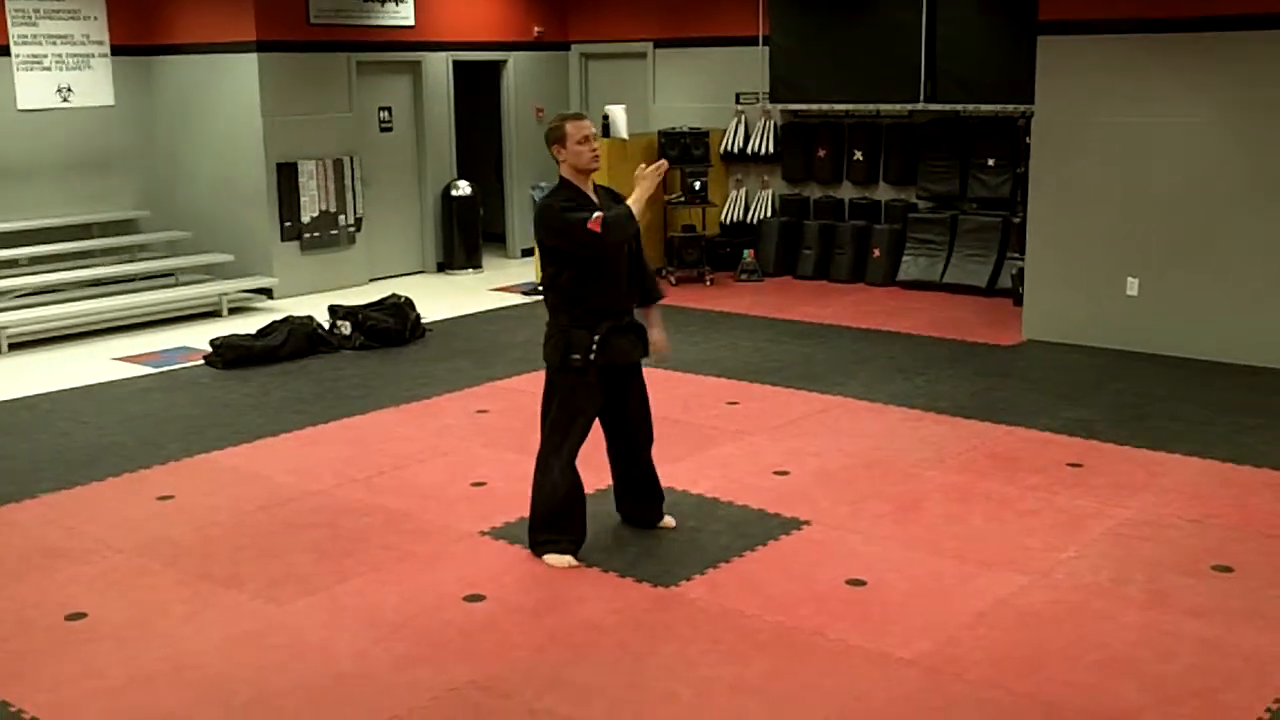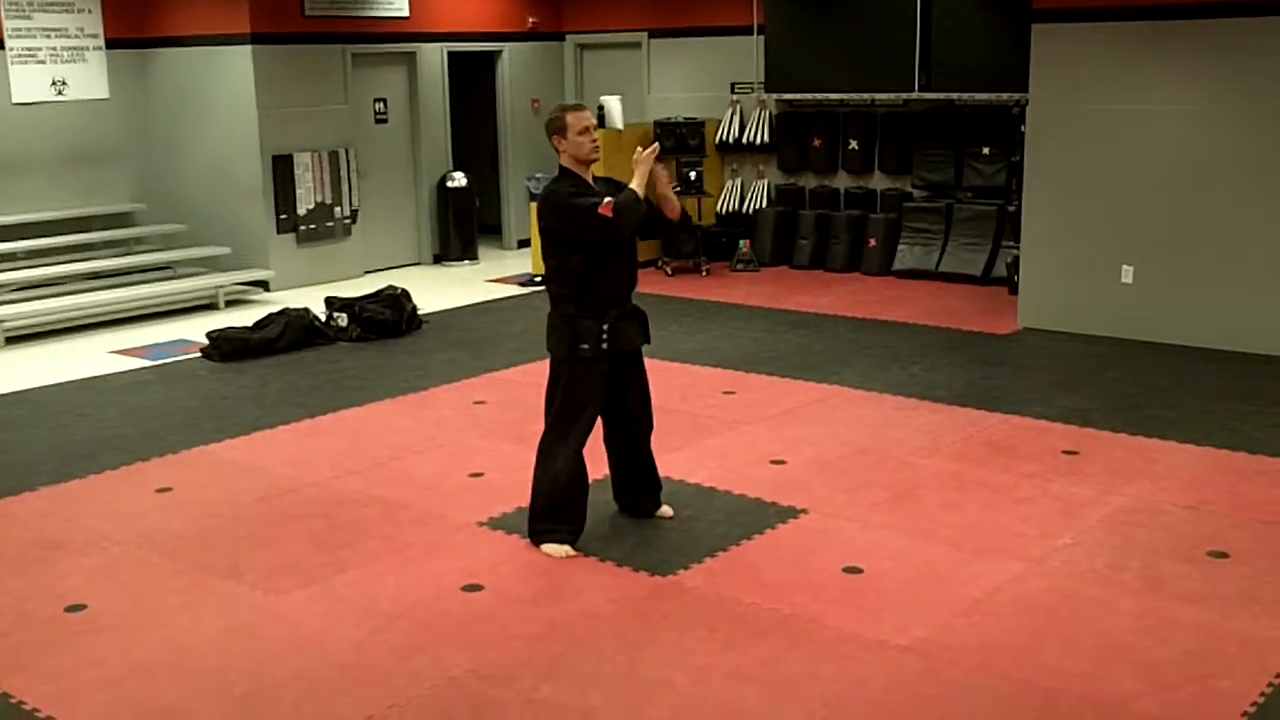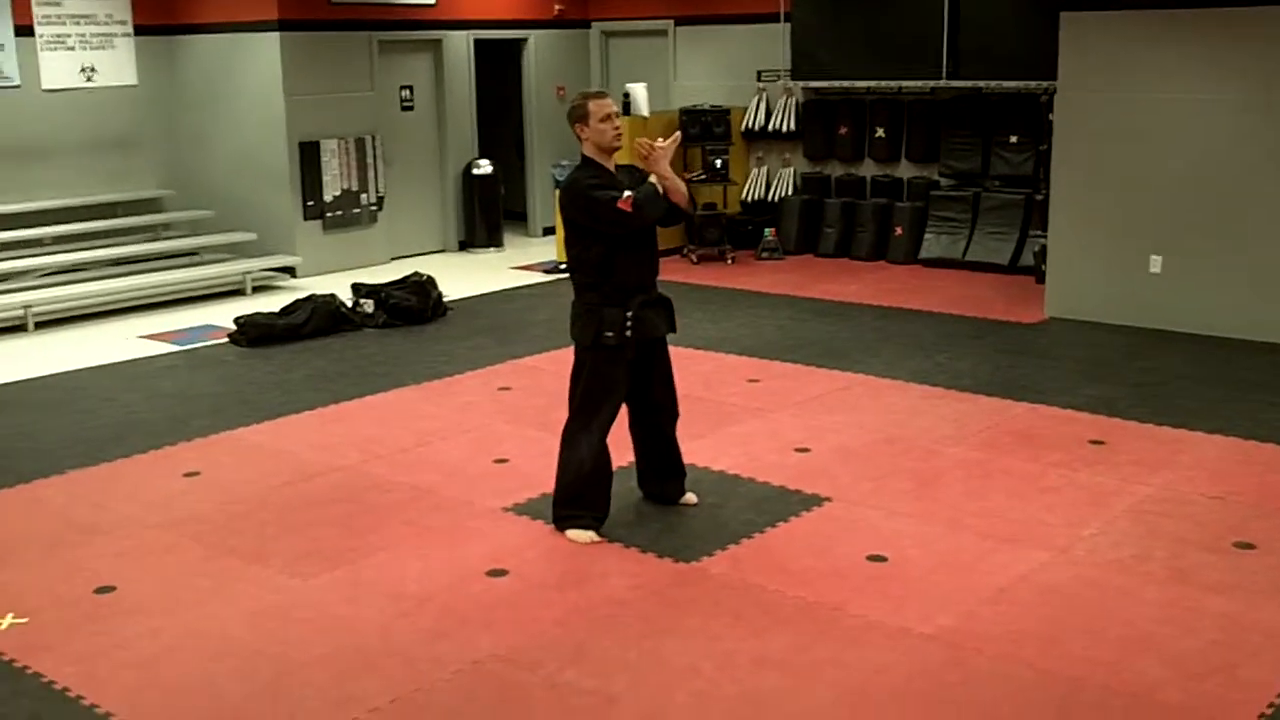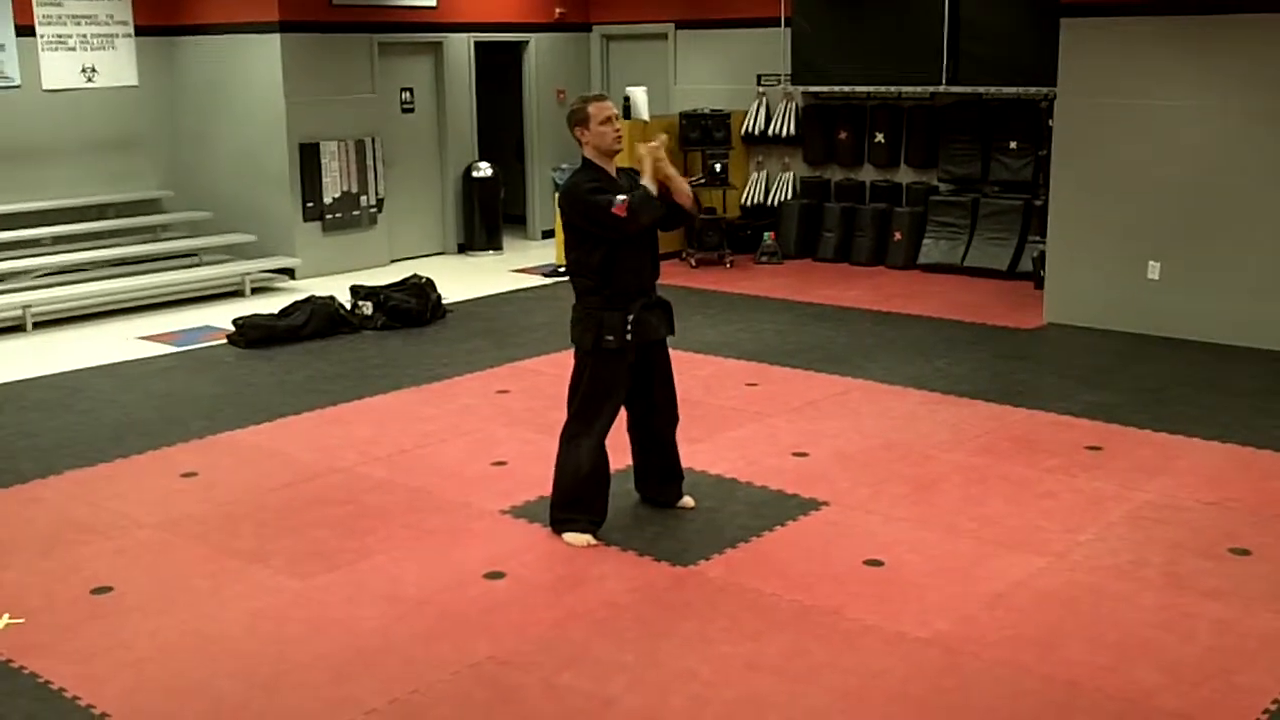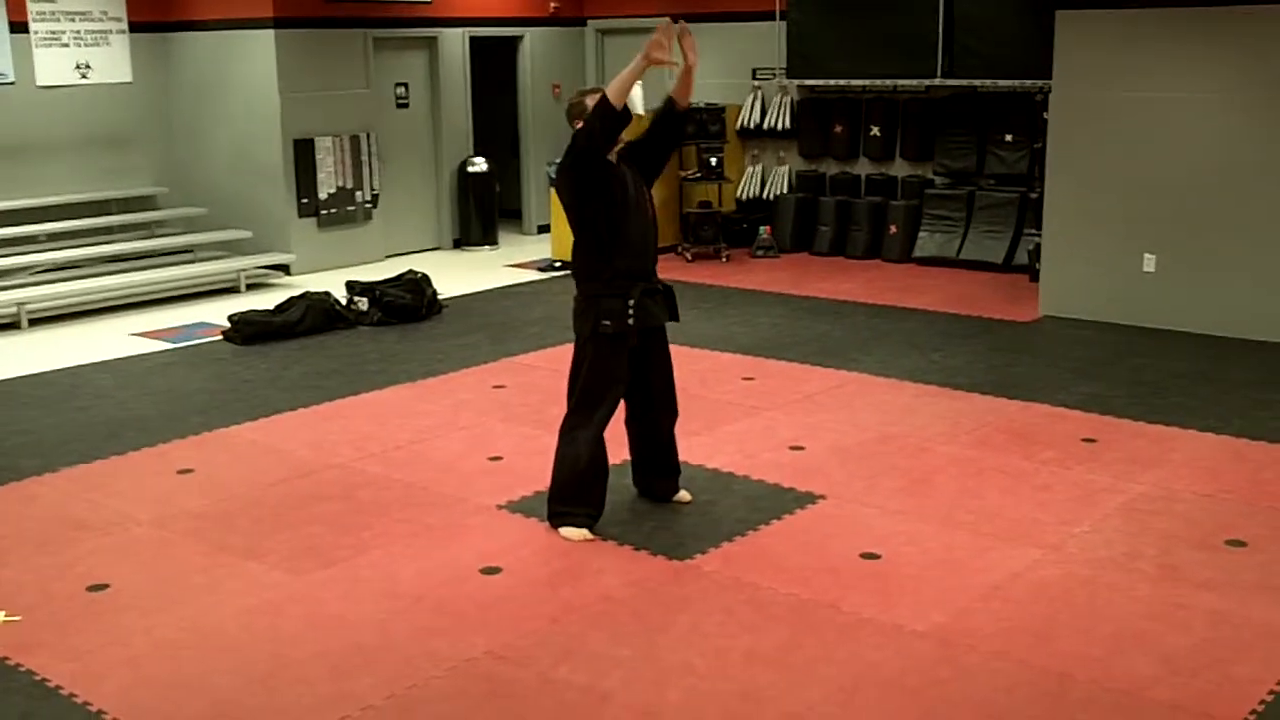
dt=0.4s
person 1, frame 1
left shoulder: (611, 200)
right shoulder: (554, 210)
left elbow: (635, 262)
right elbow: (605, 238)
left wrist: (652, 321)
right wrist: (642, 193)
left hip: (620, 335)
right hip: (575, 343)
left knee: (633, 430)
right knee: (562, 441)
left ankle: (642, 508)
right ankle: (551, 537)
person 1, frame 2
left shoulder: (610, 188)
right shoulder: (558, 198)
left elbow: (657, 222)
right elbow: (615, 220)
left wrist: (663, 190)
right wrist: (640, 176)
left hip: (621, 321)
right hip: (579, 330)
left knee: (632, 418)
right knee: (567, 429)
left ankle: (639, 497)
right ankle: (551, 526)
person 1, frame 3
left shoulder: (632, 176)
right shoulder: (579, 187)
left elbow: (679, 210)
right elbow: (635, 215)
left wrist: (662, 171)
right wrist: (658, 172)
left hip: (645, 309)
right hip: (603, 318)
left knee: (657, 405)
right knee: (591, 418)
left ankle: (664, 485)
right ankle: (575, 513)
person 1, frame 4
left shoulder: (632, 179)
right shoulder: (579, 190)
left elbow: (684, 213)
right elbow: (630, 220)
left wrist: (666, 171)
right wrist: (649, 173)
left hip: (645, 313)
right hip: (603, 322)
left knee: (657, 409)
right knee: (589, 420)
left ankle: (661, 487)
right ankle: (573, 515)
person 1, frame 5
left shoulder: (634, 161)
right shoulder: (577, 171)
left elbow: (672, 121)
right elbow: (600, 124)
left wrist: (686, 69)
right wrist: (642, 61)
left hip: (645, 304)
right hip: (604, 311)
left knee: (656, 404)
right knee: (589, 413)
left ankle: (658, 481)
right ankle: (570, 509)
